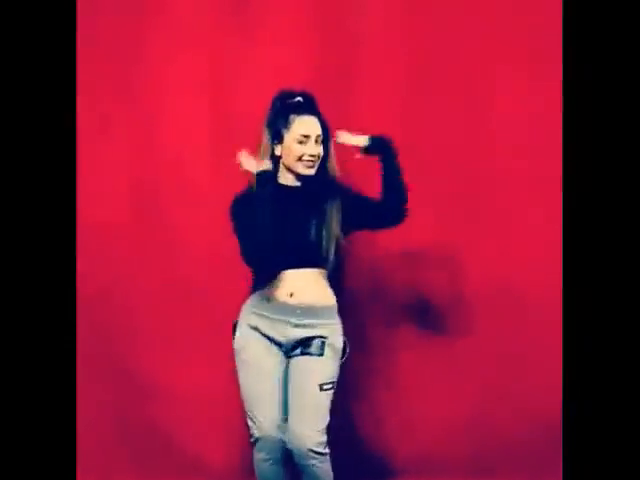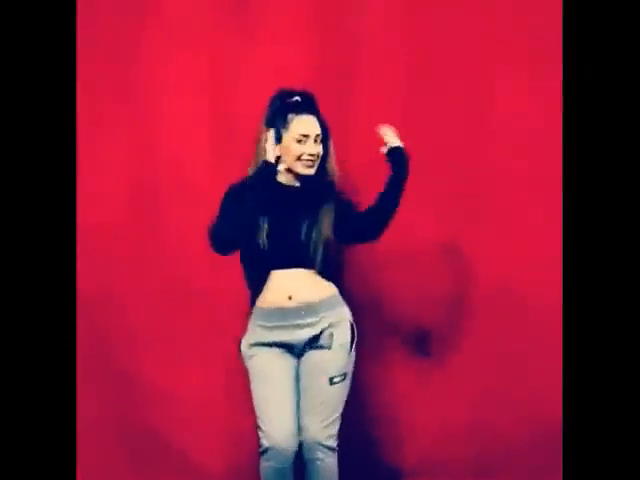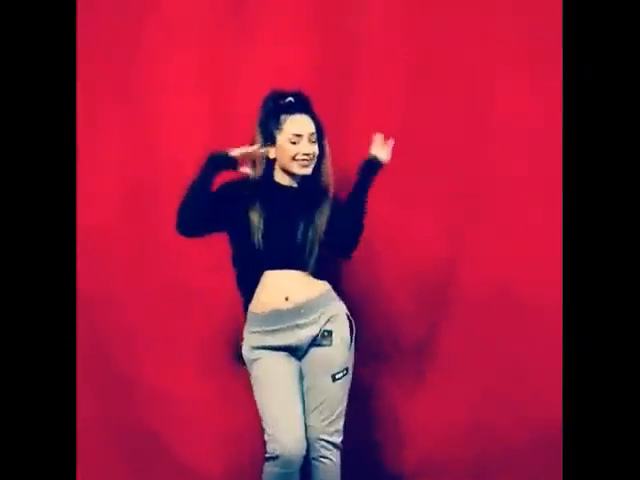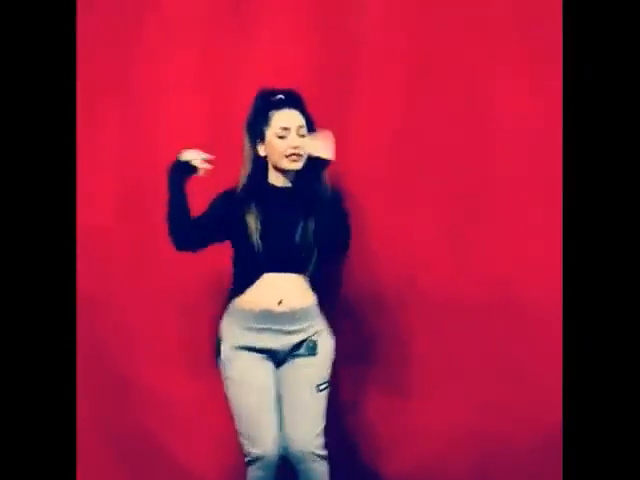
dt=0.2s
person 1, frame 1
left shoulder: (333, 196)
right shoulder: (252, 201)
left elbow: (391, 213)
right elbow: (257, 254)
left wrist: (383, 151)
right wrist: (264, 184)
left hip: (319, 329)
right hip: (261, 324)
left knee: (309, 441)
right knee: (266, 435)
person 1, frame 2
left shoulder: (326, 198)
right shoulder: (249, 195)
left elbow: (365, 229)
right elbow: (222, 241)
left wrist: (398, 163)
right wrist: (261, 172)
left hip: (327, 323)
right hip: (269, 331)
left knee: (321, 439)
right knee: (277, 443)
person 1, frame 3
left shoulder: (323, 201)
right shoulder: (242, 195)
left elbow: (343, 246)
right elbow: (189, 224)
left wrist: (367, 175)
right wrist: (217, 165)
left hip: (323, 322)
right hip: (267, 335)
left knee: (325, 440)
right knee: (286, 448)
person 1, frame 4
left shoulder: (317, 199)
right shoulder: (239, 201)
left elbow: (337, 246)
right elbow: (186, 238)
left wrist: (318, 172)
right wrist: (181, 171)
left hip: (304, 332)
right hip: (246, 335)
left knee: (308, 447)
right knee: (261, 448)
